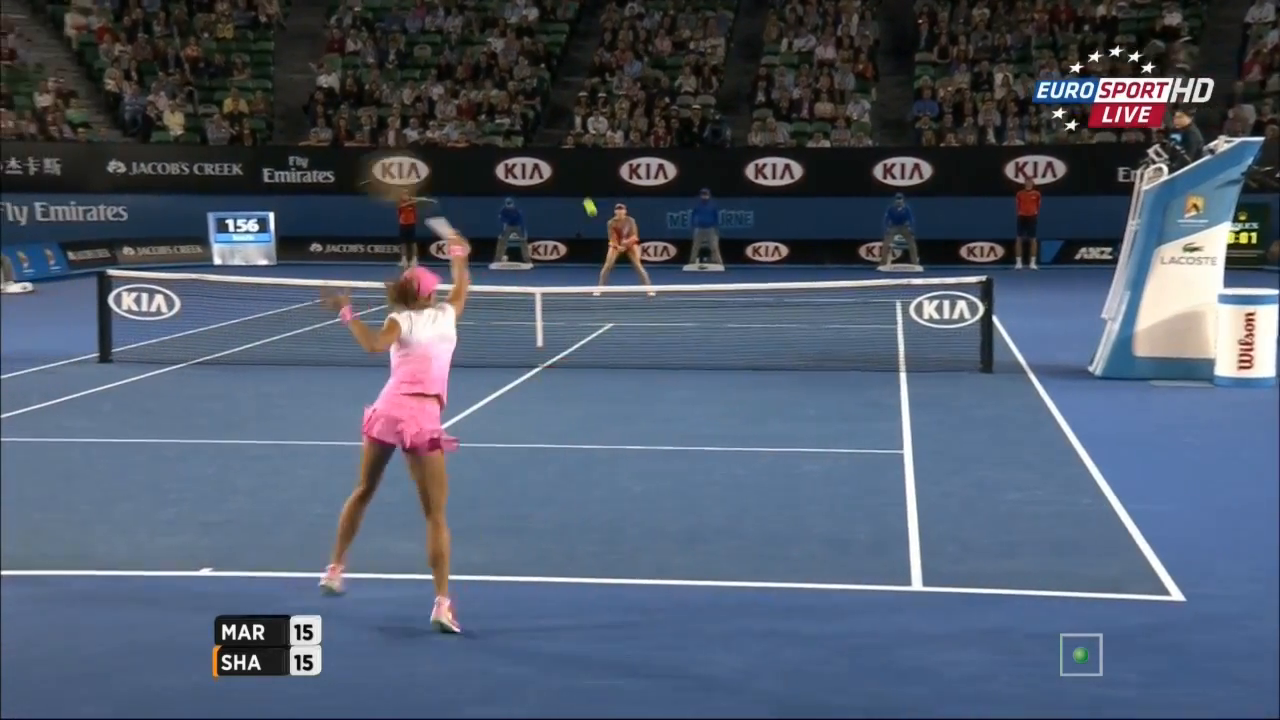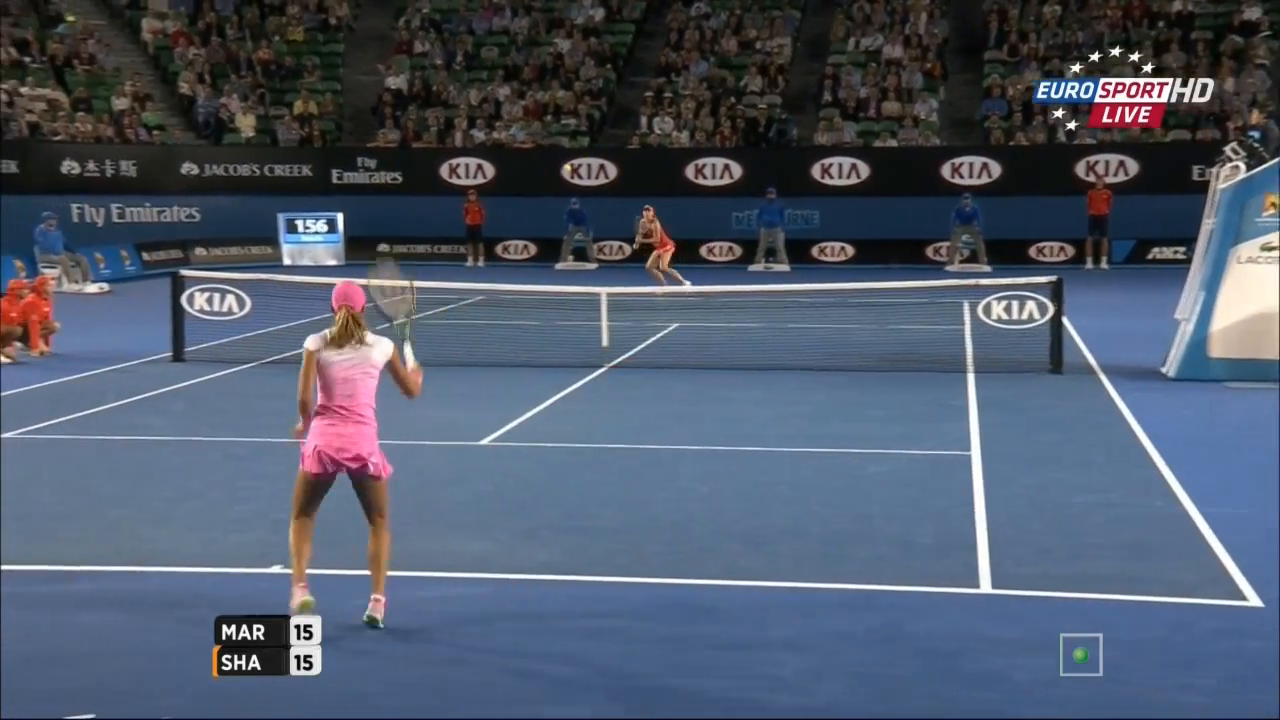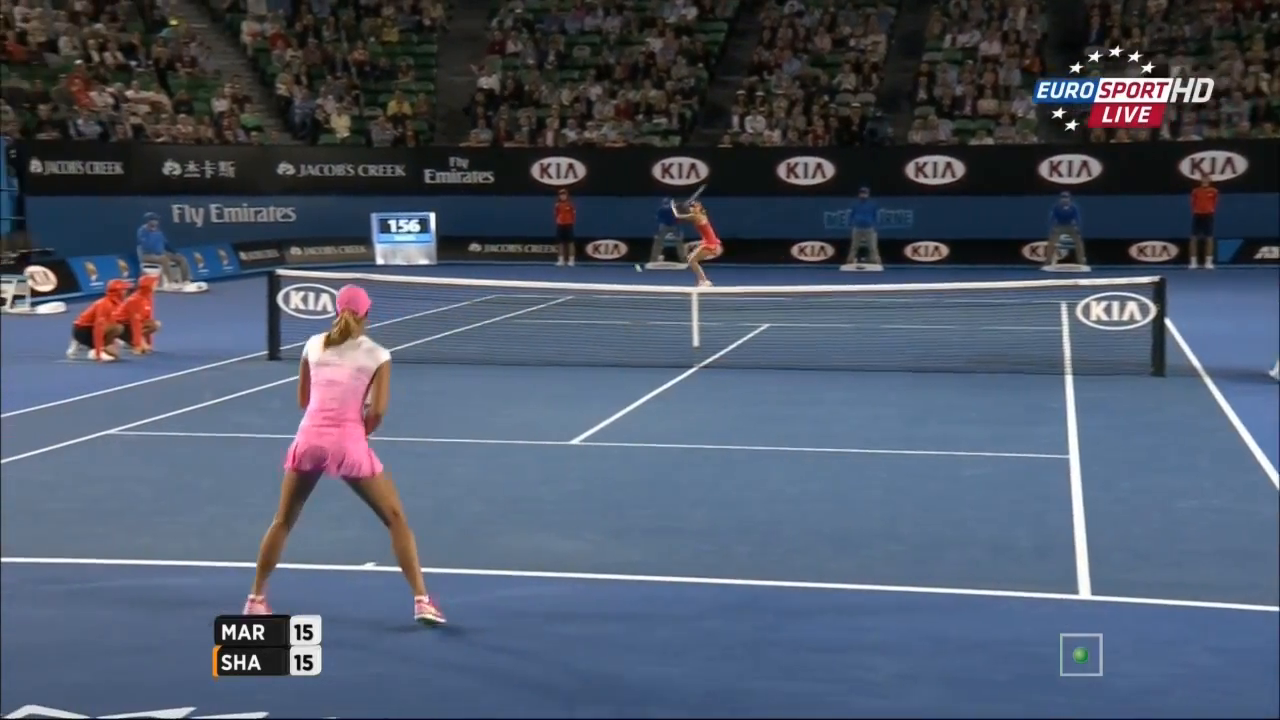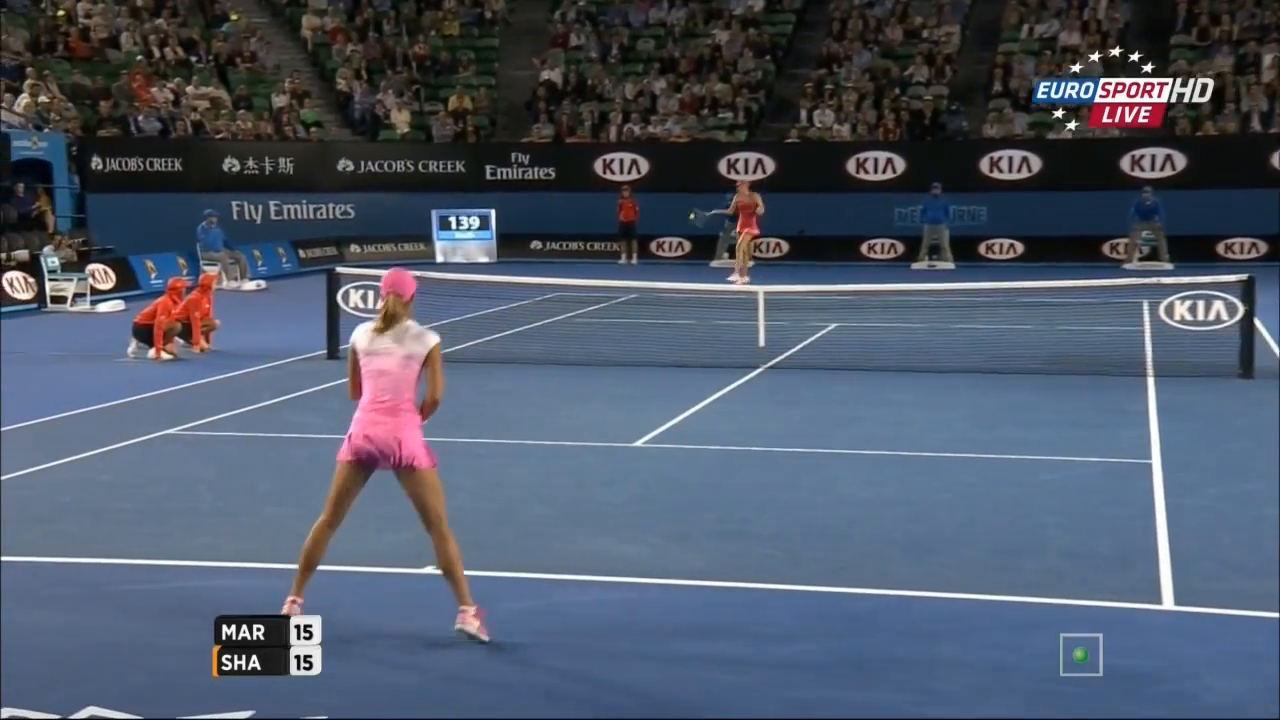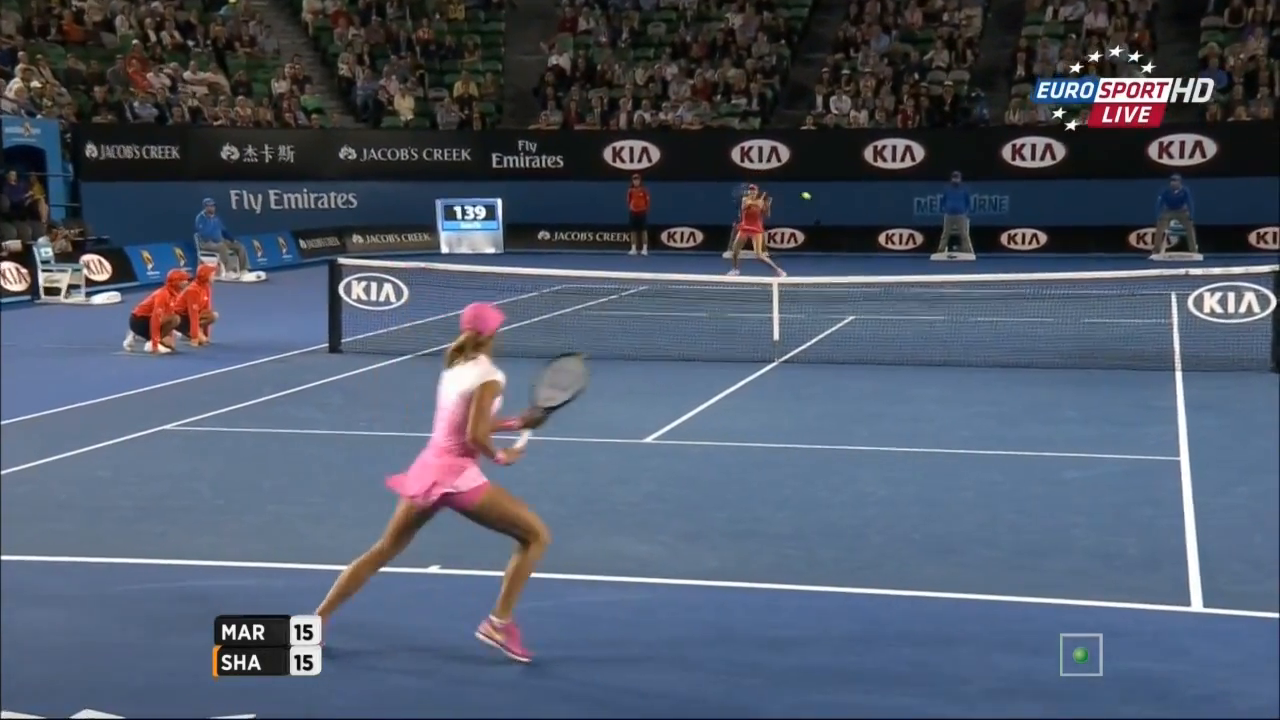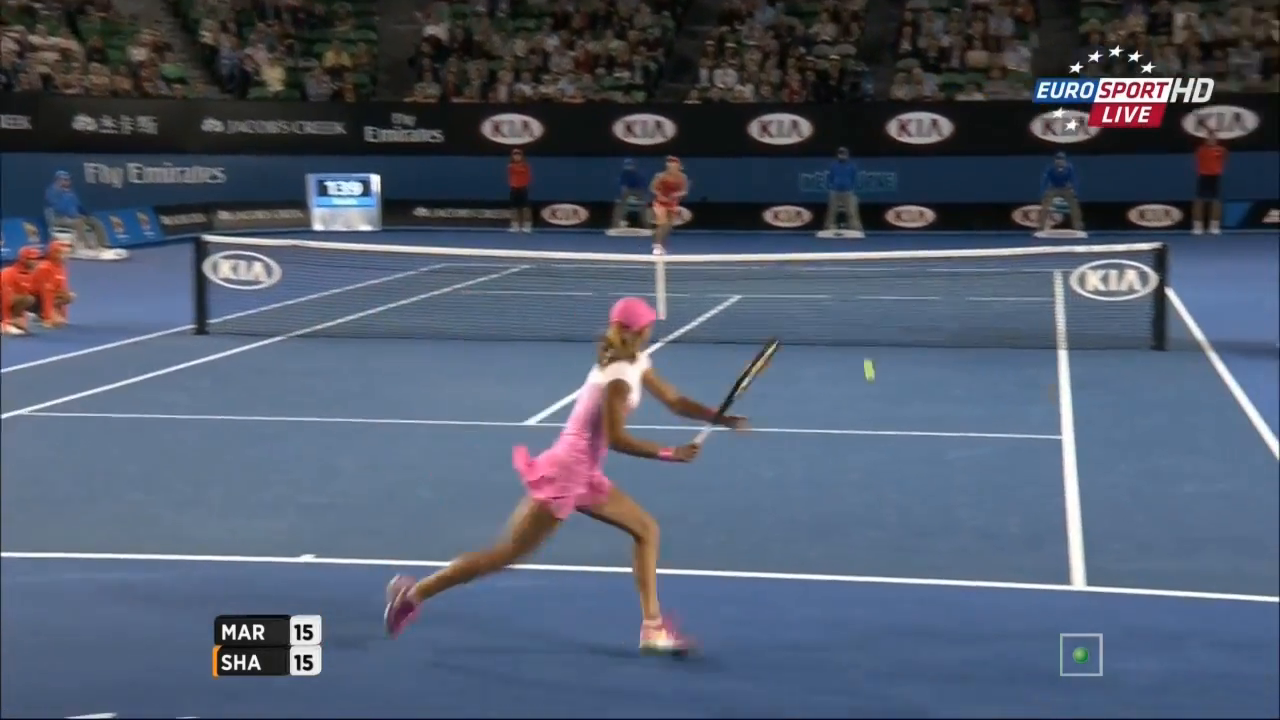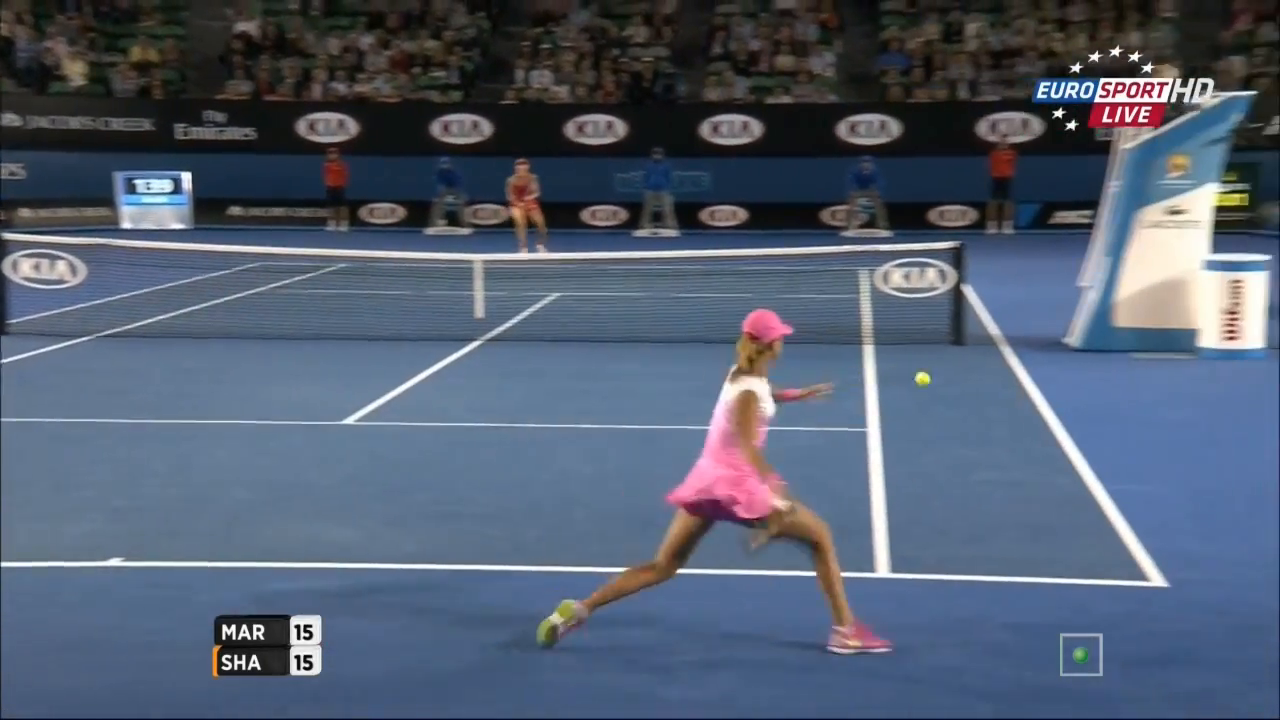
dt=0.4s
person 1, frame 1
left shoulder: (400, 320)
right shoulder: (447, 313)
left elbow: (373, 346)
right elbow: (462, 287)
left wrist: (348, 315)
right wrist: (458, 255)
left hip: (389, 412)
right hip: (423, 420)
left knee: (363, 493)
right knee: (436, 517)
left ankle: (335, 570)
right ankle: (442, 604)
person 1, frame 2
left shoulder: (316, 343)
right shoulder: (382, 346)
left elbow: (304, 398)
right elbow: (411, 390)
left wrist: (306, 422)
right wrist: (417, 373)
left hip: (324, 441)
right hip: (364, 444)
left knee: (301, 519)
right knee: (379, 523)
left ankle: (300, 590)
right ankle: (377, 601)
person 1, frame 3
left shoulder: (314, 345)
right shoulder: (378, 355)
left elbow: (303, 401)
right elbow: (378, 412)
left hip: (309, 438)
right hip: (349, 443)
left knee: (283, 521)
right knee: (396, 520)
left ankle: (256, 599)
right ankle: (422, 601)
person 1, frame 4
left shoulder: (361, 334)
right shoulder: (427, 339)
left elbow: (355, 392)
right elbow: (434, 398)
left hip: (364, 432)
right hip: (404, 435)
left knee: (329, 520)
right knee: (438, 527)
left ankle: (294, 601)
right ankle: (467, 612)
person 1, frame 5
left shoulder: (455, 367)
right shoulder: (490, 375)
right elbow: (474, 437)
left wrist: (518, 422)
right wrist: (499, 456)
left hip: (428, 470)
right hip: (457, 476)
left knee: (382, 552)
right knee: (536, 537)
left ankle: (316, 621)
right ankle: (499, 624)
person 1, frame 6
left shoulder: (637, 363)
right shoulder: (620, 375)
left elbow: (677, 402)
right elbow: (616, 439)
left wrist: (722, 418)
right wrist: (669, 453)
left hip: (583, 474)
right hip: (564, 475)
left knee: (646, 531)
right knee: (505, 557)
left ankle: (653, 628)
right ankle: (412, 594)
person 1, frame 7
left shoulder: (744, 376)
right shoulder: (749, 389)
right elbow: (748, 449)
left wrist: (794, 394)
right wrist: (778, 493)
left hip: (707, 485)
right hip: (736, 486)
left knee: (661, 567)
right knee: (821, 538)
left ankle: (577, 609)
right ankle: (847, 631)
